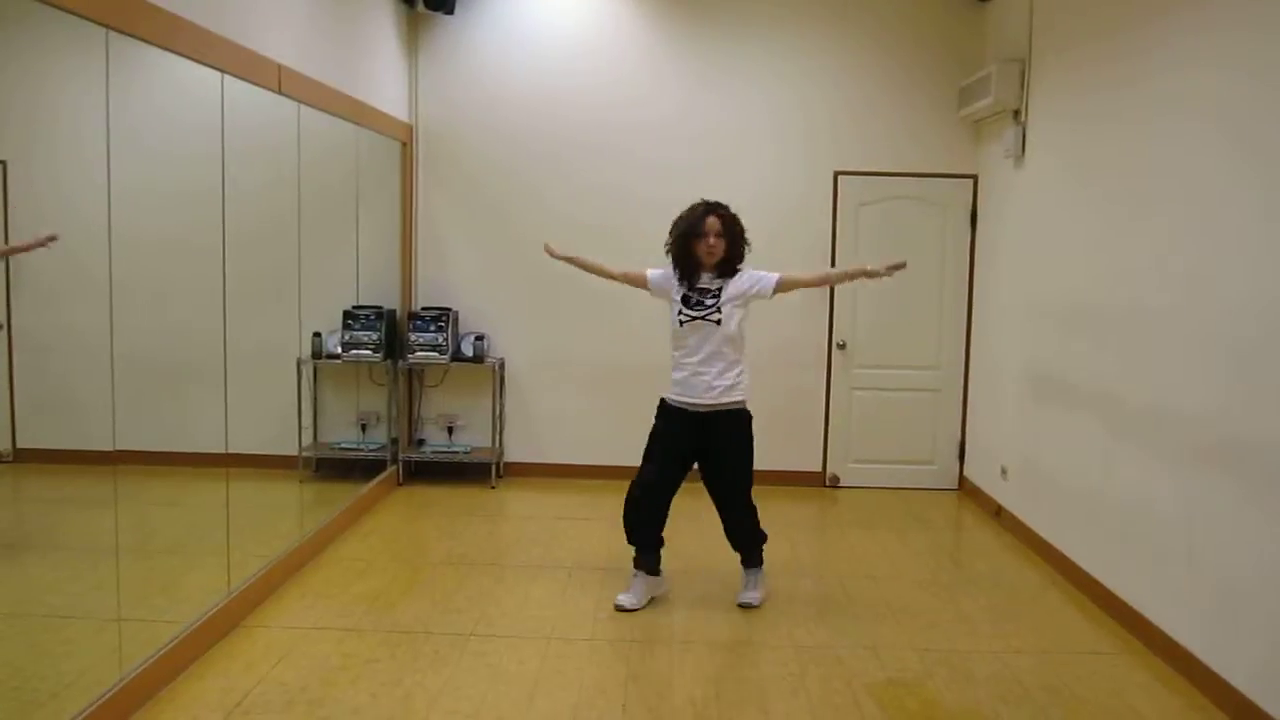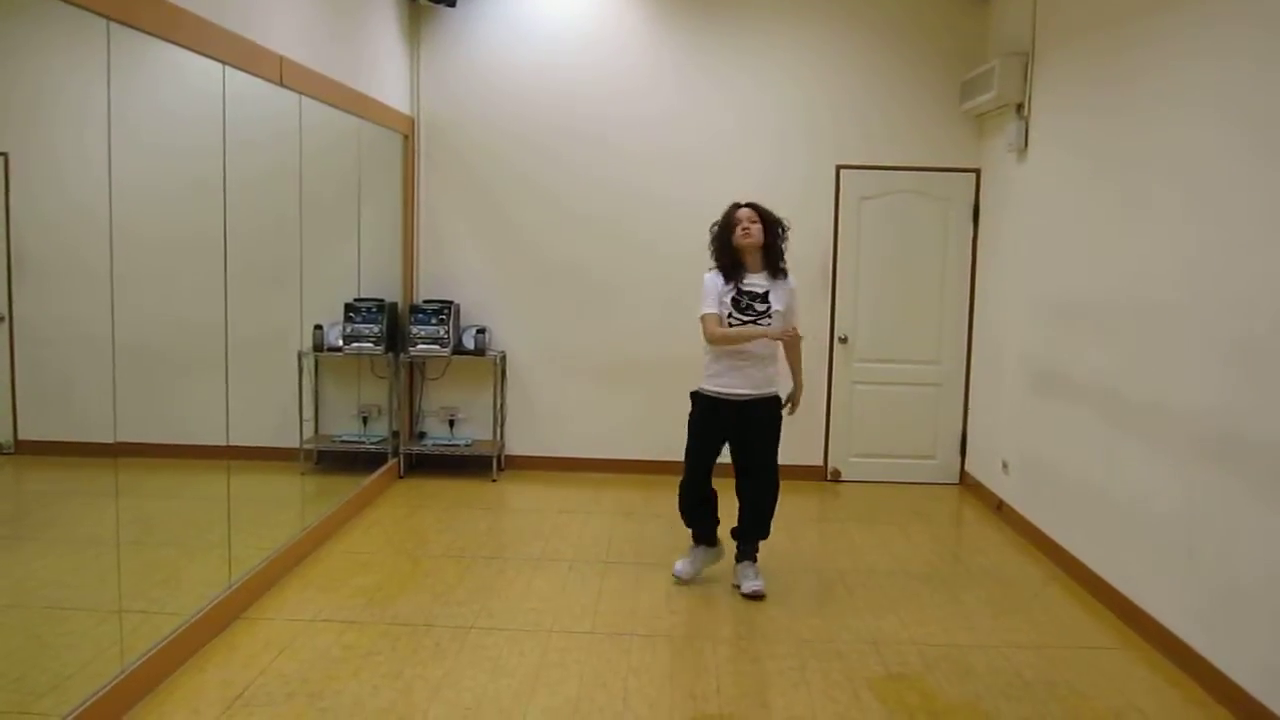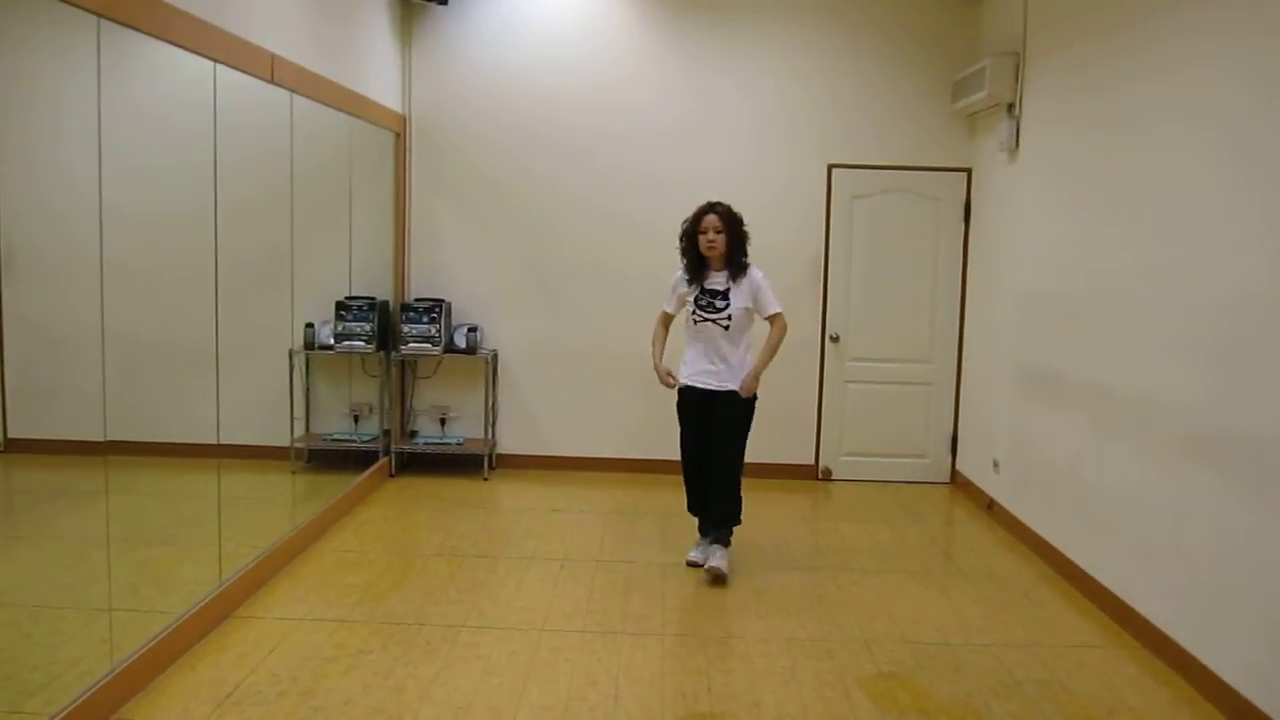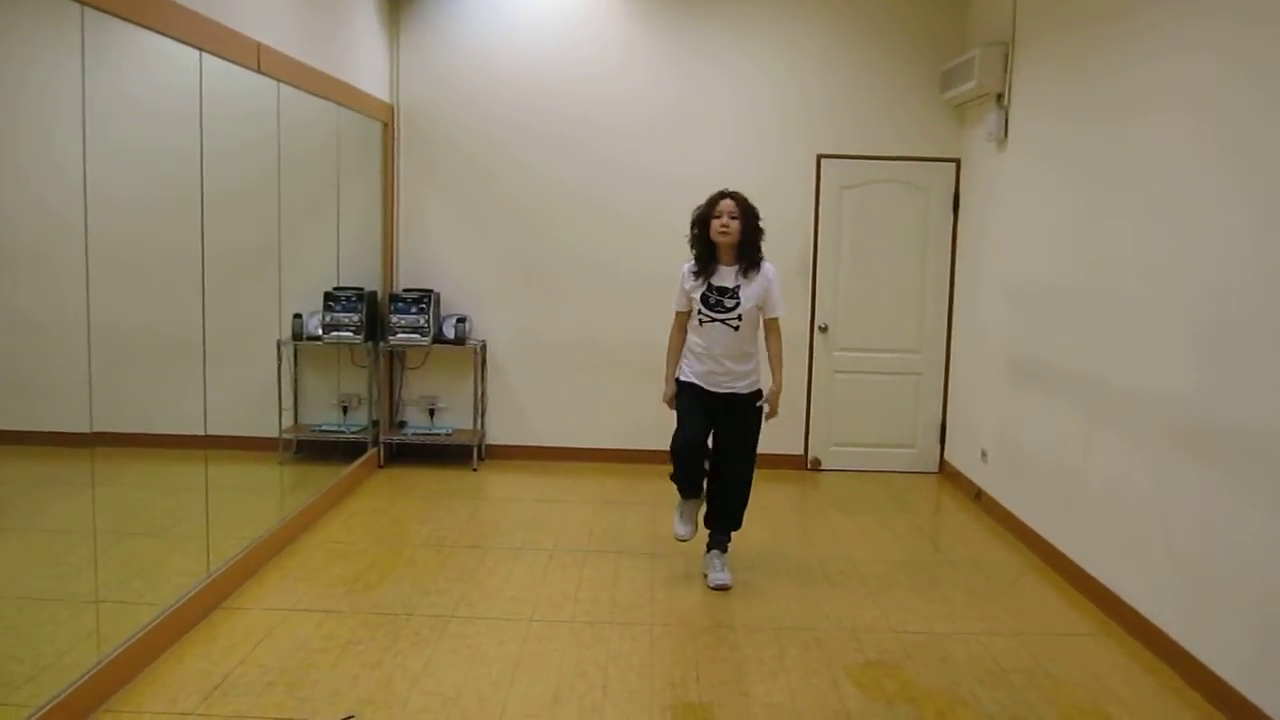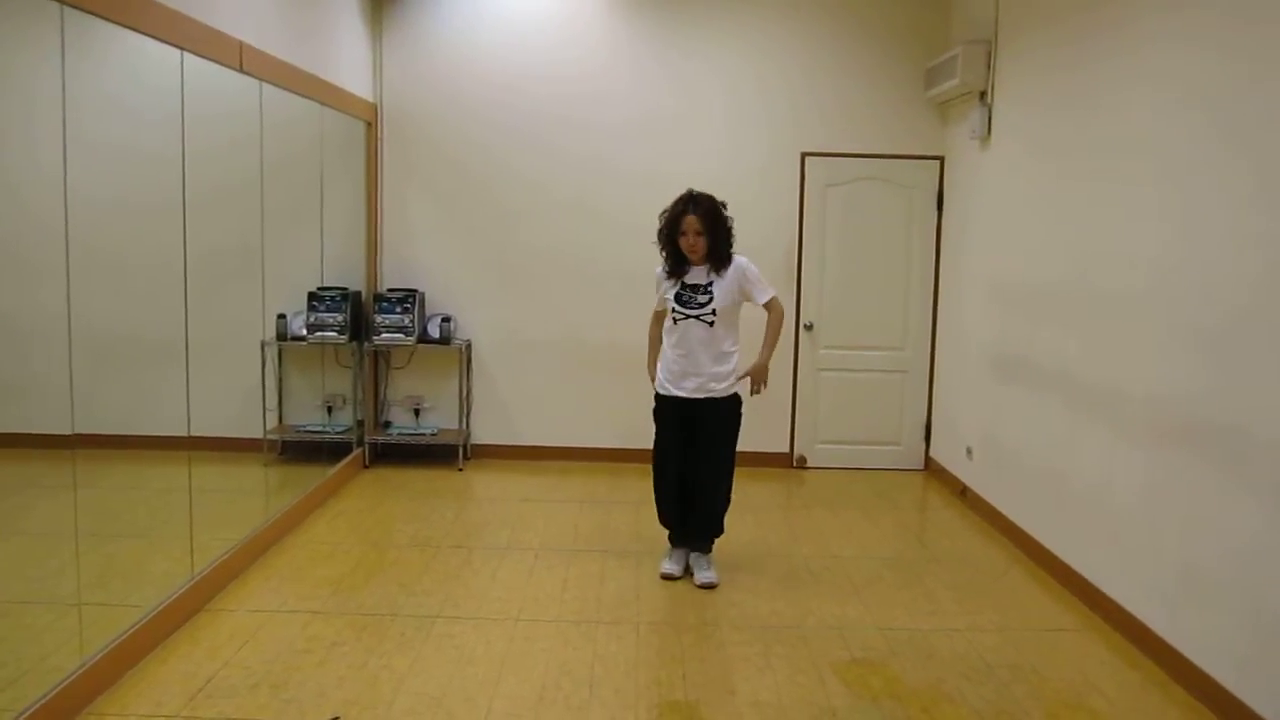
dt=1s
person 1, frame 1
left shoulder: (745, 281)
right shoulder: (674, 278)
left elbow: (803, 280)
right elbow: (621, 276)
left wrist: (864, 272)
right wrist: (568, 258)
left hip: (726, 411)
right hip: (678, 408)
left knee: (735, 499)
right knee: (646, 492)
left ankle: (753, 572)
right ankle: (648, 573)
person 1, frame 2
left shoulder: (782, 283)
right shoulder: (715, 279)
left elbow: (789, 337)
right elbow: (712, 333)
left wrist: (797, 383)
right wrist: (765, 332)
left hip: (761, 400)
right hip: (714, 397)
left knee: (758, 483)
right knee: (696, 477)
left ankle: (746, 561)
right ankle: (703, 545)
person 1, frame 3
left shoulder: (750, 278)
right shoulder: (685, 279)
left elbow: (778, 326)
right elbow: (664, 322)
left wrist: (757, 371)
right wrist: (657, 360)
left hip: (734, 390)
right hip: (692, 388)
left knee: (724, 465)
right knee: (695, 465)
left ankle: (719, 543)
right ankle: (706, 535)
person 1, frame 4
left shoulder: (763, 275)
right shoulder: (692, 272)
left elbow: (772, 331)
right elbow: (680, 327)
left wrist: (776, 385)
right wrist: (670, 379)
left hip: (742, 389)
right hip: (695, 382)
left knee: (734, 472)
right knee: (687, 447)
left ankle: (717, 551)
right ankle: (690, 497)
person 1, frame 5
left shoulder: (737, 269)
right shoulder: (668, 271)
left elbow: (775, 310)
left wrist: (762, 361)
right wrist: (653, 365)
left hip: (719, 394)
right hip: (671, 393)
left knee: (712, 476)
right knee: (670, 474)
left ankle: (702, 549)
right ankle: (679, 545)
